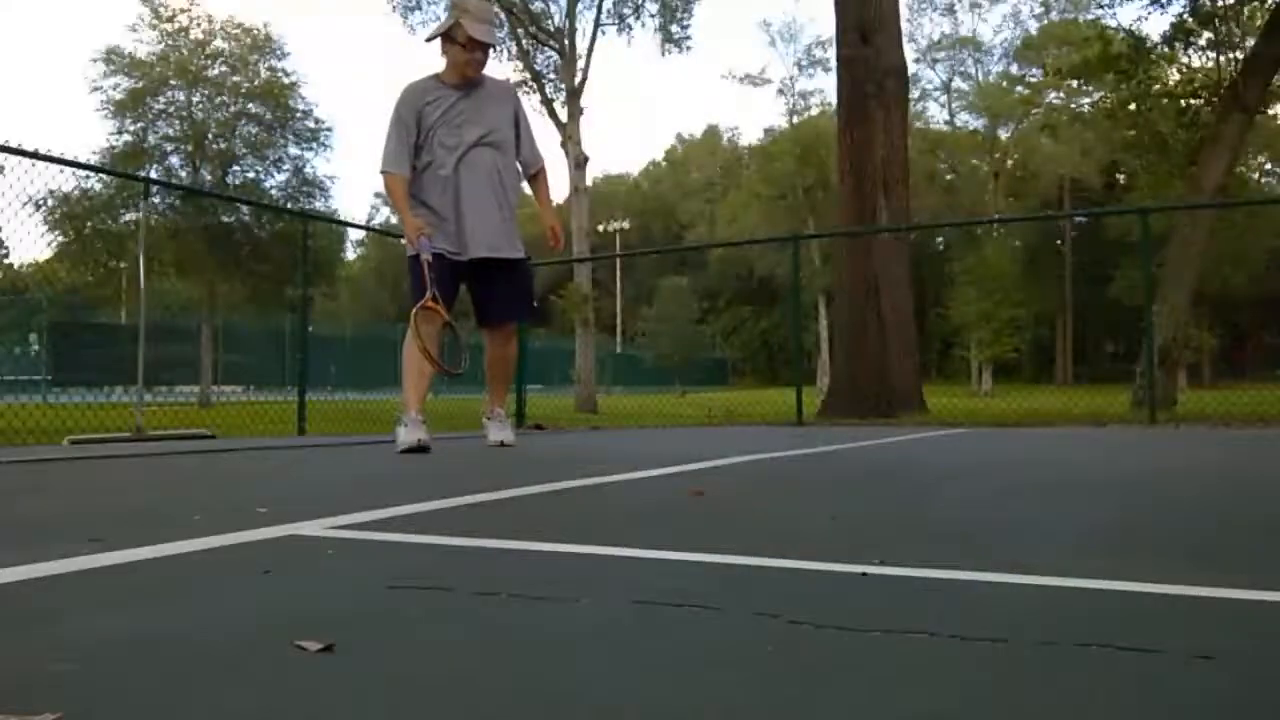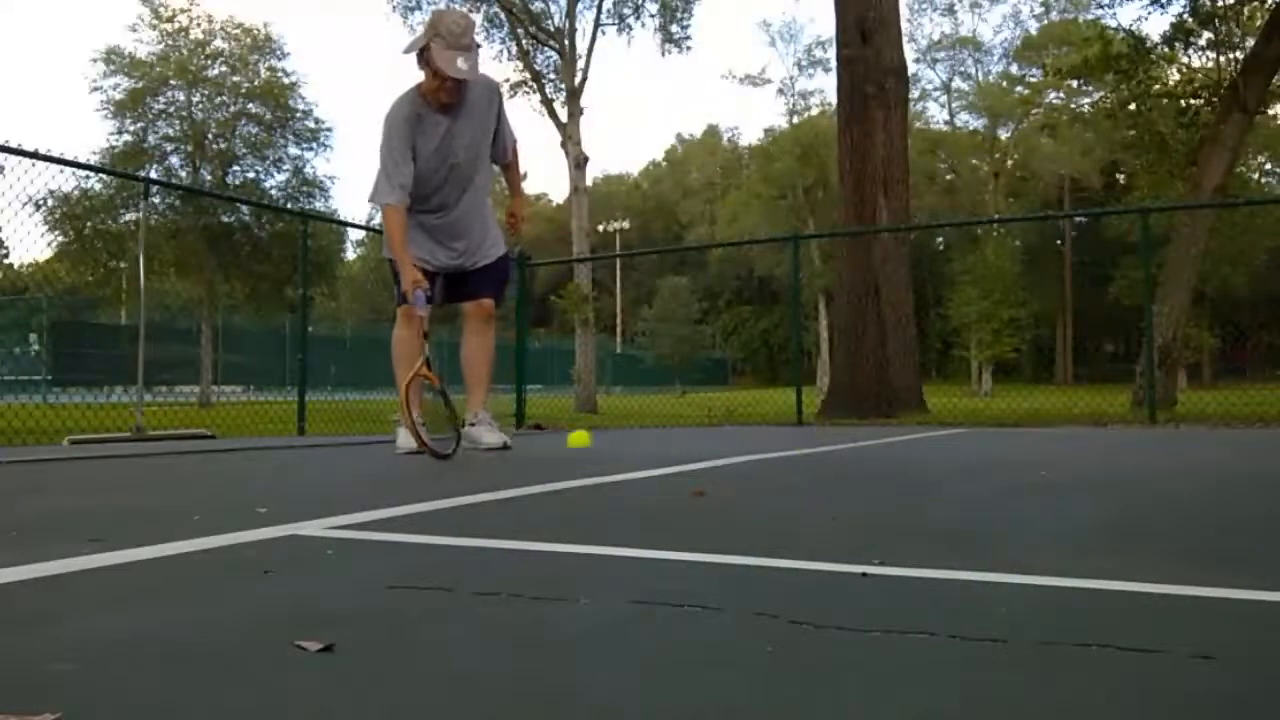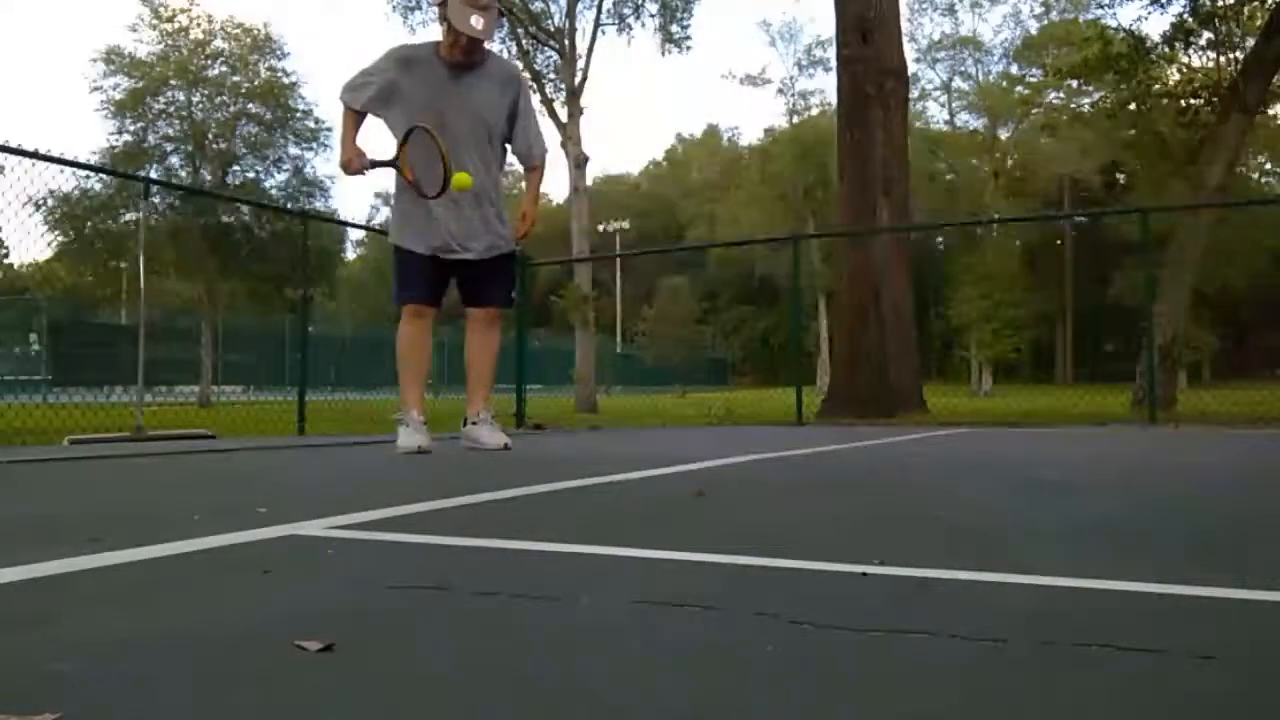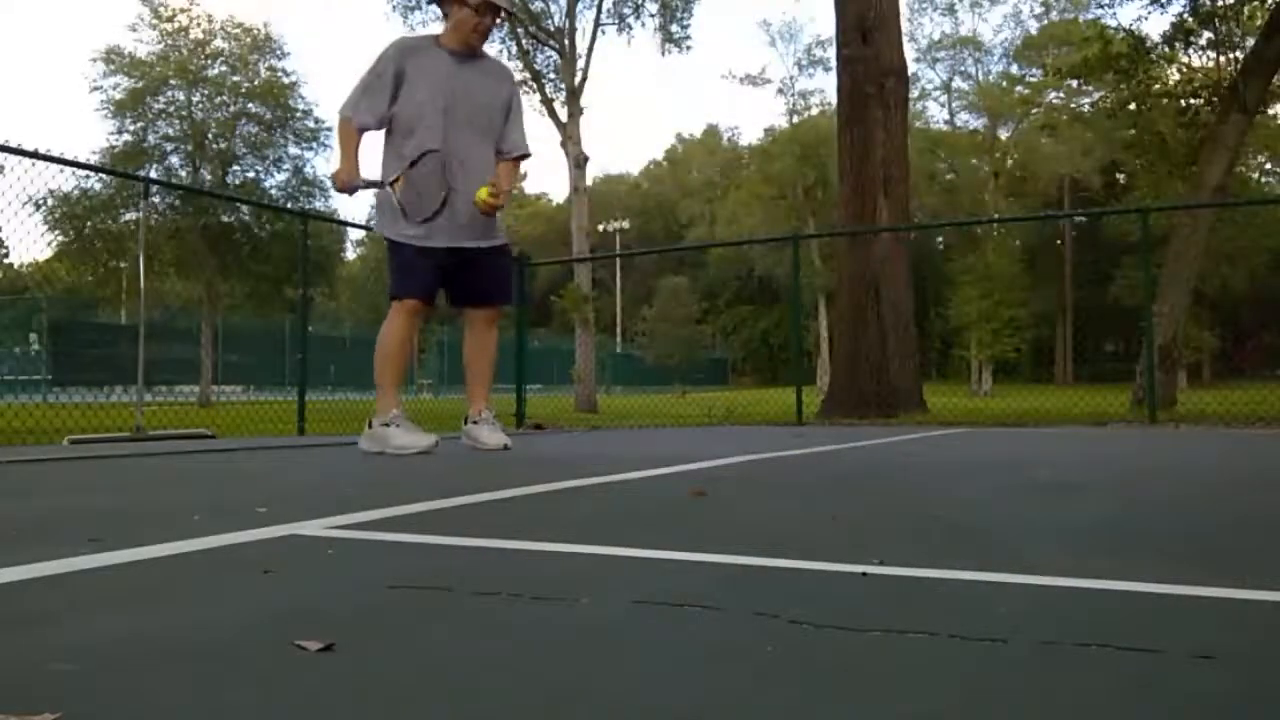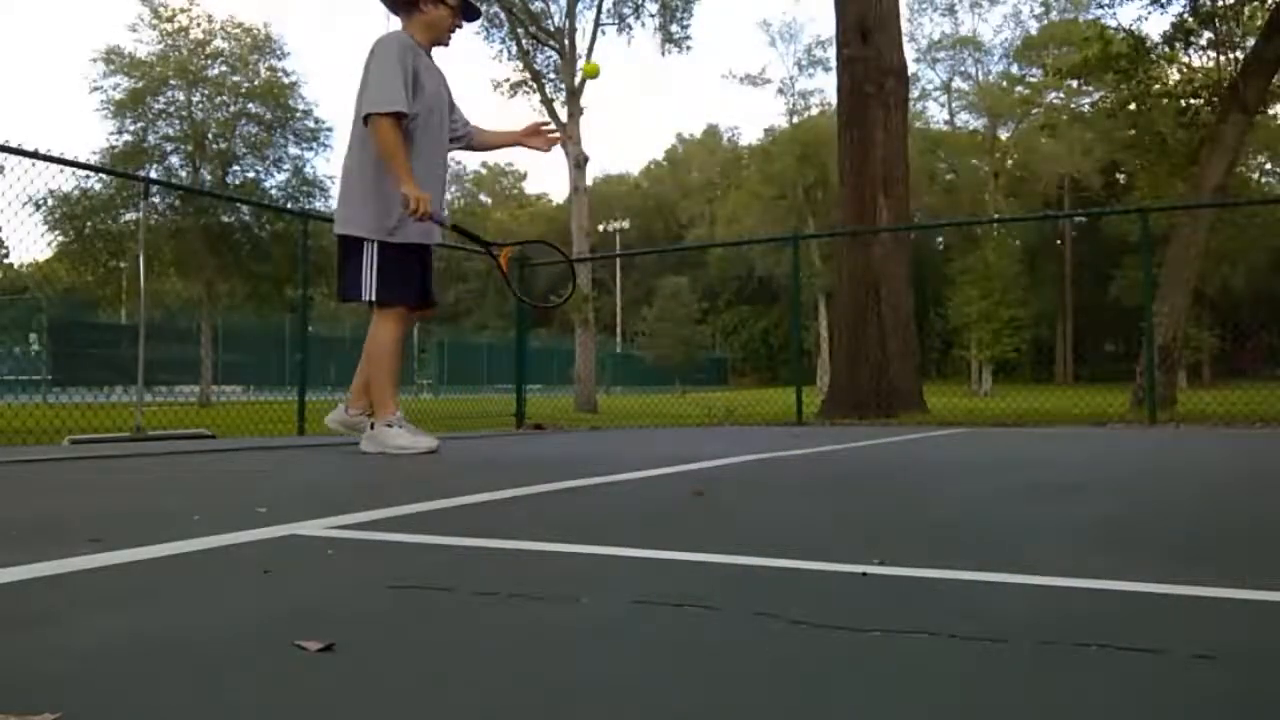
dt=0.4s
person 1, frame 1
left shoulder: (505, 96)
right shoulder: (417, 97)
left elbow: (530, 161)
right elbow: (394, 168)
left wrist: (547, 210)
right wrist: (406, 216)
left hip: (497, 238)
right hip: (436, 238)
left knee: (502, 327)
left ankle: (496, 412)
right ankle: (412, 419)
person 1, frame 2
left shoulder: (488, 92)
right shoulder: (404, 116)
left elbow: (504, 150)
right elbow: (393, 198)
left wrist: (516, 196)
right wrist: (404, 265)
left hip: (477, 234)
right hip: (419, 236)
left knee: (482, 311)
right knee: (411, 313)
left ankle: (476, 418)
right ankle: (410, 420)
person 1, frame 3
left shoulder: (507, 77)
right shoulder: (404, 64)
left elbow: (532, 150)
right elbow: (354, 95)
left wrist: (530, 199)
right wrist: (349, 145)
left hip: (486, 226)
right hip: (420, 221)
left knee: (486, 314)
right knee: (416, 311)
left ankle: (477, 417)
right ankle: (412, 417)
person 1, frame 4
left shoulder: (500, 77)
right shoulder: (405, 55)
left elbow: (512, 150)
right elbow: (354, 113)
left wrist: (501, 187)
right wrist: (348, 163)
left hip: (477, 223)
right hip: (412, 216)
left knee: (484, 312)
right knee: (408, 306)
left ankle: (478, 416)
right ankle: (385, 418)
person 1, frame 5
left shoulder: (430, 70)
right shoulder: (393, 48)
left elbow: (461, 134)
right elbow: (381, 116)
left wrist: (519, 138)
right wrist: (408, 182)
left hip: (408, 218)
right hip: (382, 212)
left knee: (407, 310)
right knee: (392, 308)
left ankle: (356, 408)
right ankle: (383, 421)
